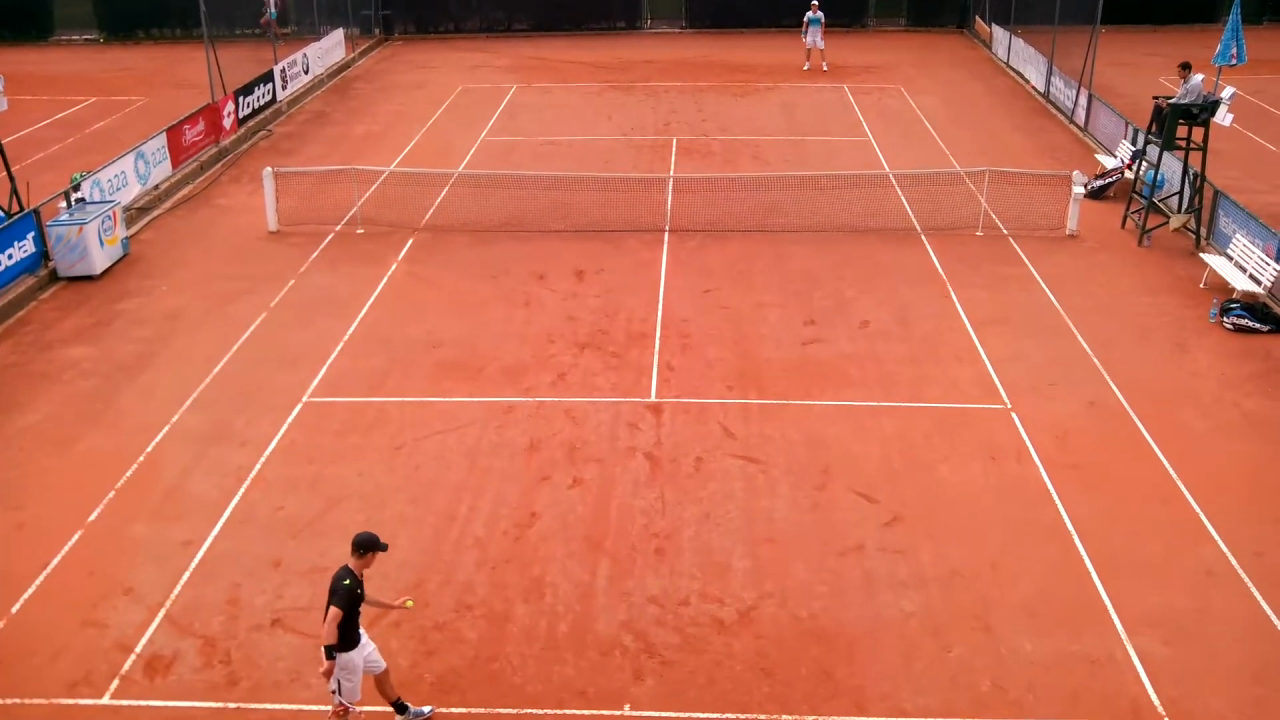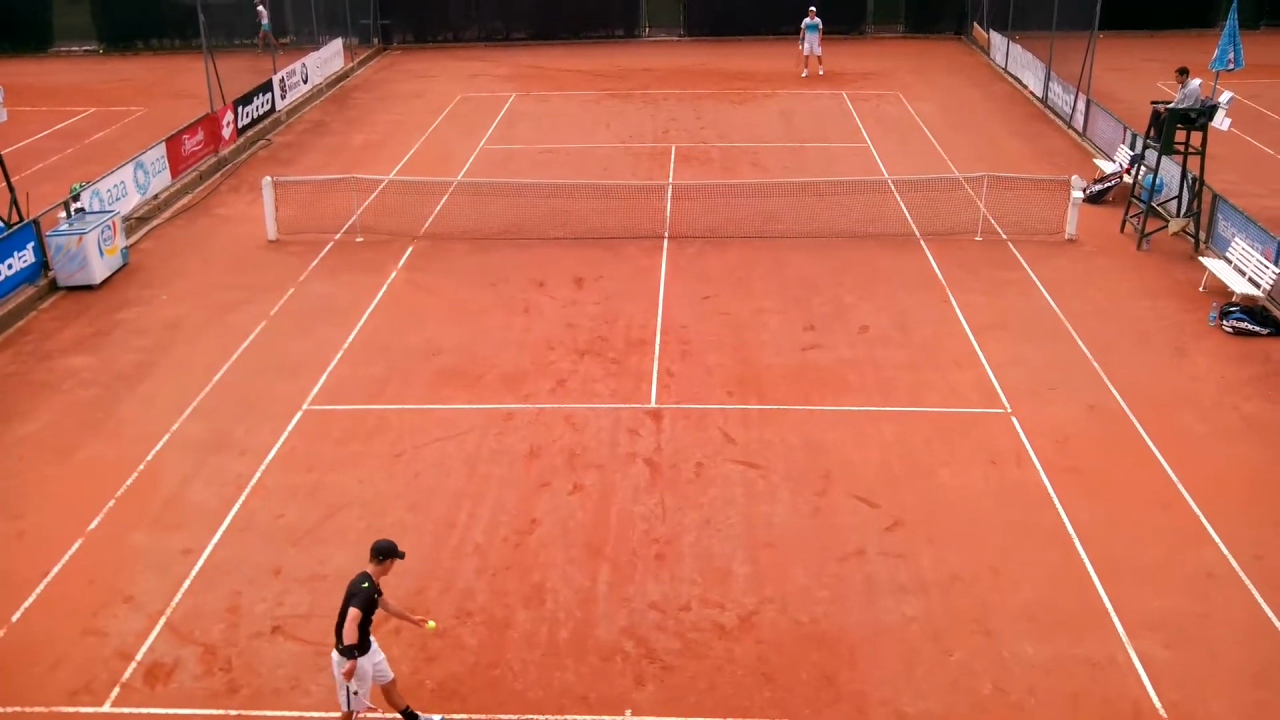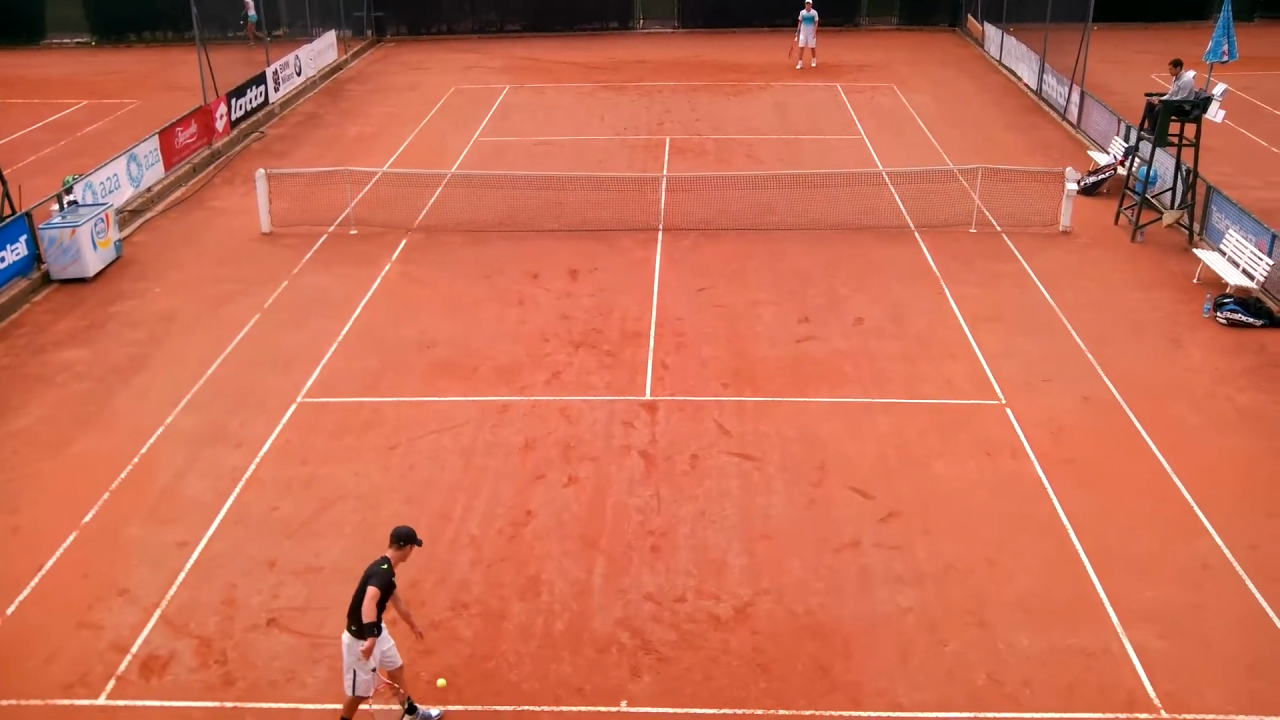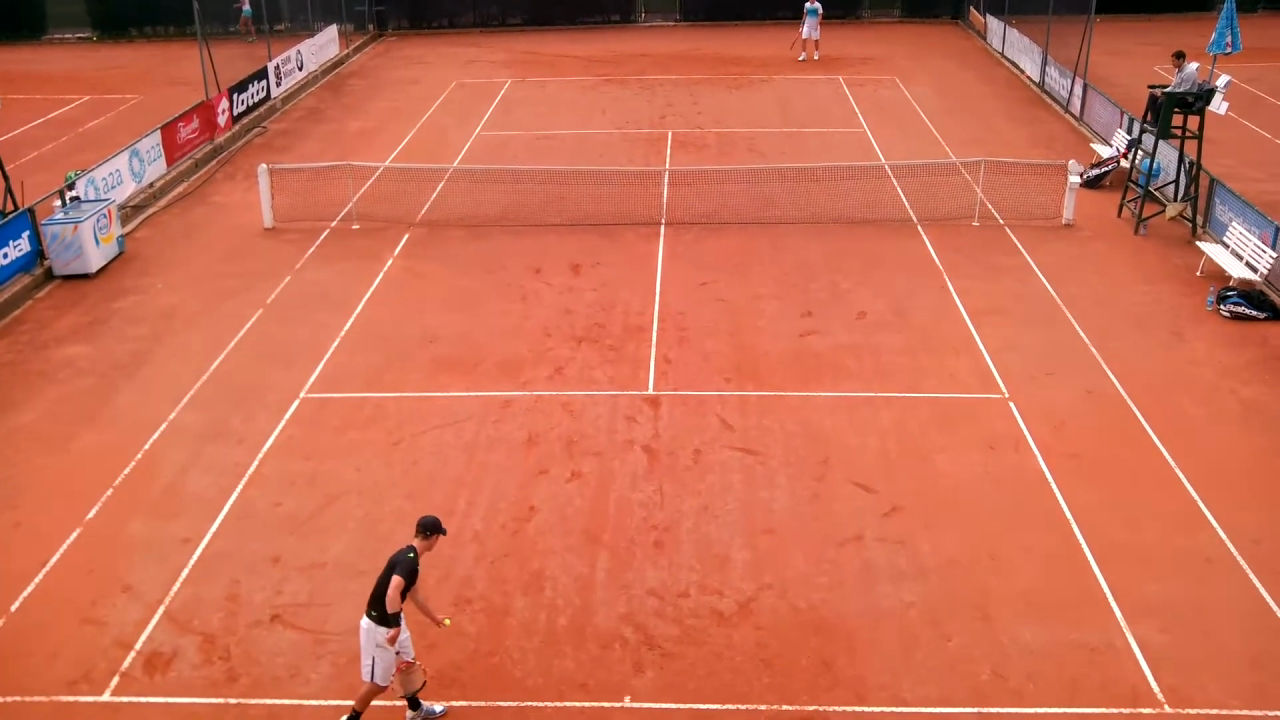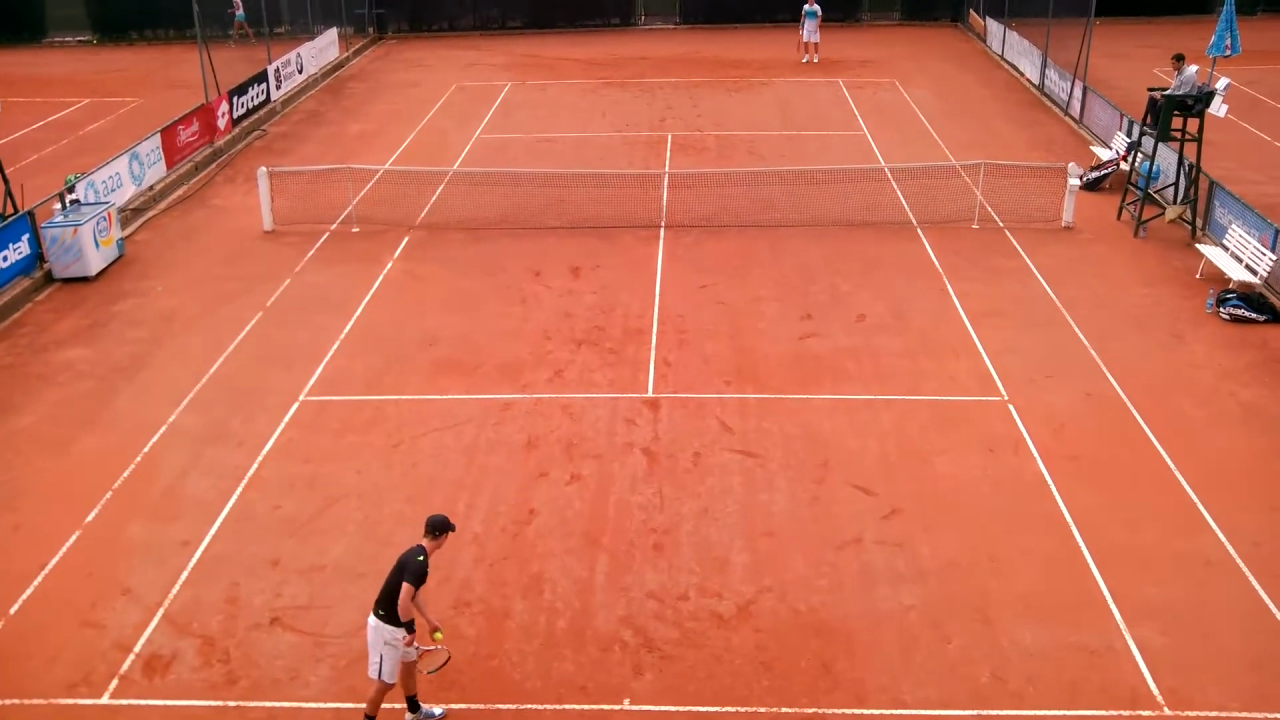
dt=0.2s
person 1, frame 1
left shoulder: (355, 575)
right shoulder: (346, 585)
left elbow: (363, 598)
right elbow: (330, 624)
left wrist: (393, 605)
right wrist: (330, 659)
left hip: (358, 638)
right hip: (344, 650)
left knee: (381, 673)
right knee: (345, 701)
person 1, frame 2
left shoulder: (370, 583)
right shoulder: (364, 589)
left elbow: (386, 605)
right elbow: (350, 624)
left wrist: (411, 618)
right wrist: (352, 658)
left hip: (368, 646)
right hip: (354, 655)
left knee: (389, 683)
person 1, frame 3
left shoulder: (385, 569)
right shoulder: (383, 571)
left elbow: (397, 603)
right elbow: (368, 603)
left wrist: (413, 626)
right wrist: (371, 637)
left hip: (377, 632)
right hip: (360, 639)
left knee: (396, 670)
right knee: (360, 692)
person 1, frame 4
left shoulder: (409, 557)
right shoulder: (409, 560)
left elbow: (415, 594)
right elbow: (392, 593)
left wrist: (433, 617)
right wrist: (395, 626)
left hip: (392, 622)
right hip: (378, 627)
right knee: (379, 683)
person 1, frame 5
left shoulder: (417, 555)
right shoulder: (418, 562)
right elbow: (403, 601)
left wrist: (429, 621)
right wrist: (411, 631)
left hip: (396, 622)
right hip: (386, 626)
left knee: (409, 664)
right knee: (385, 682)
